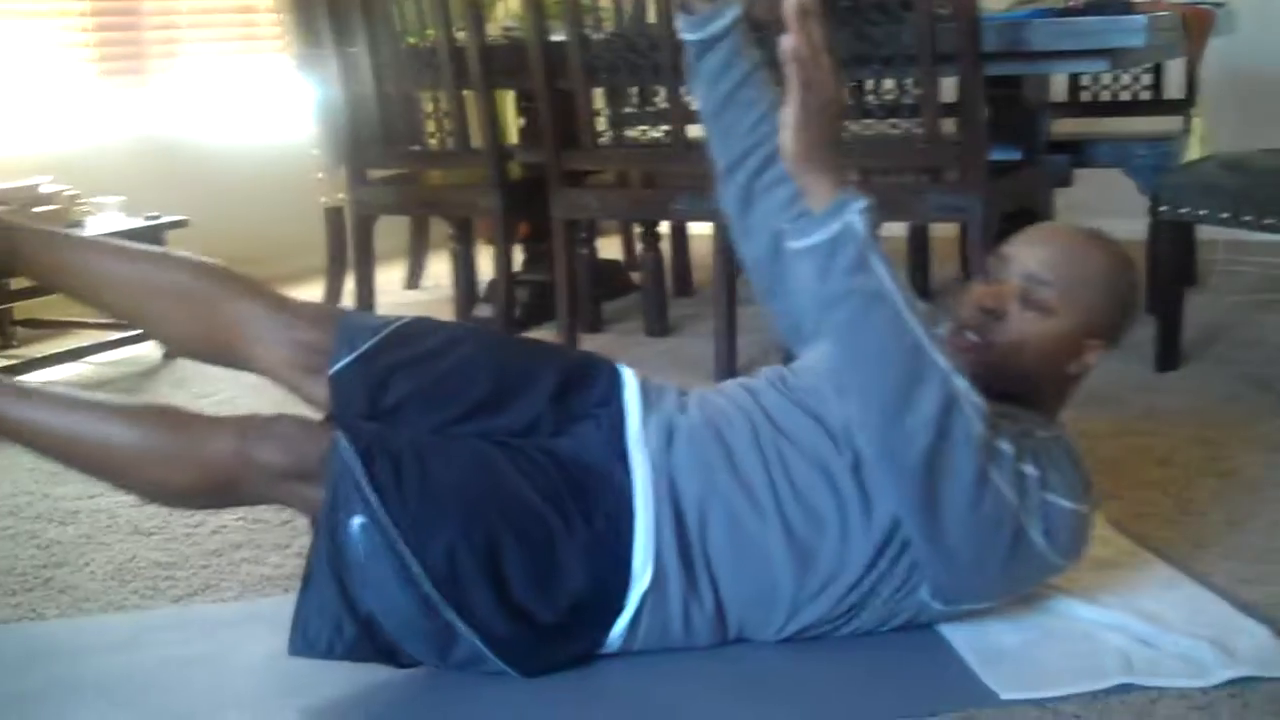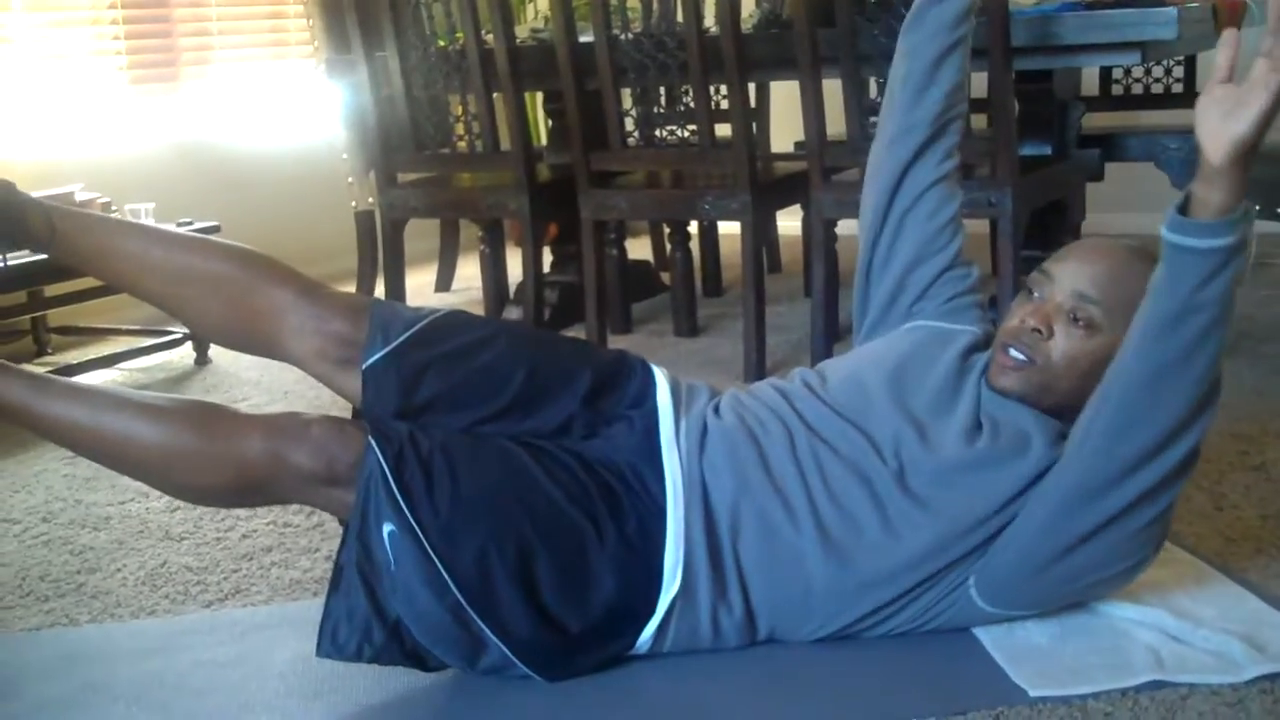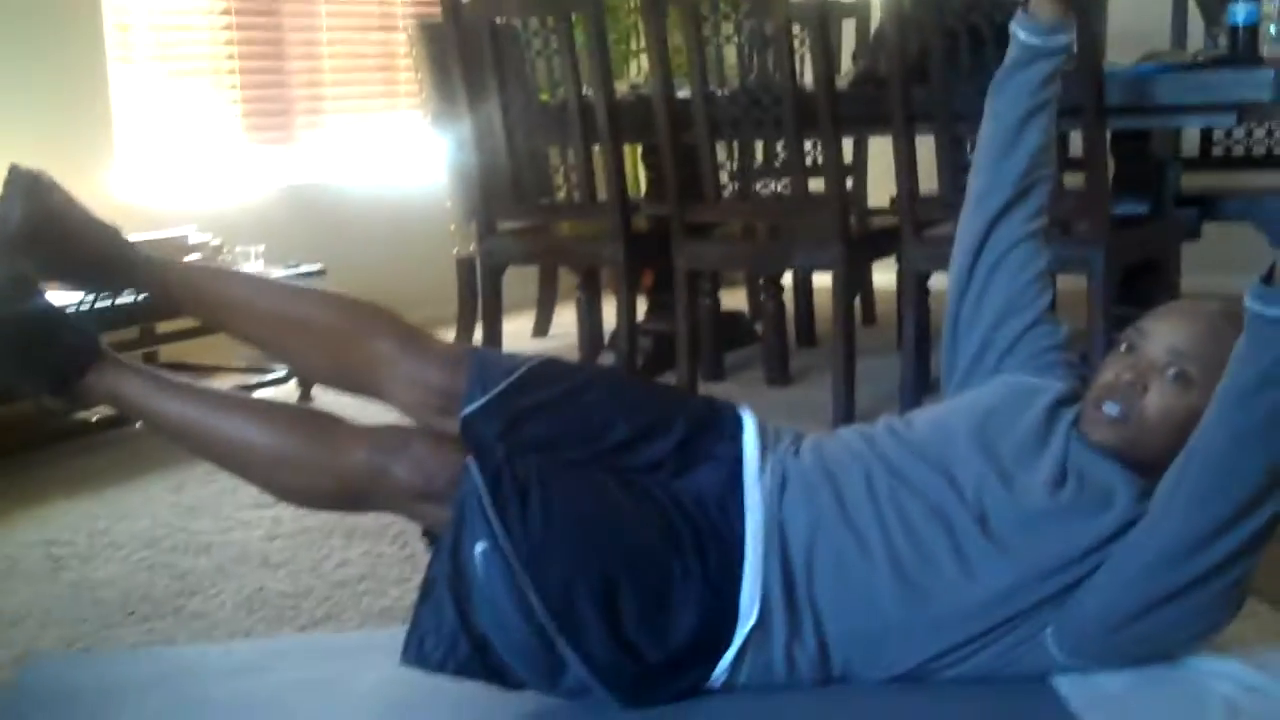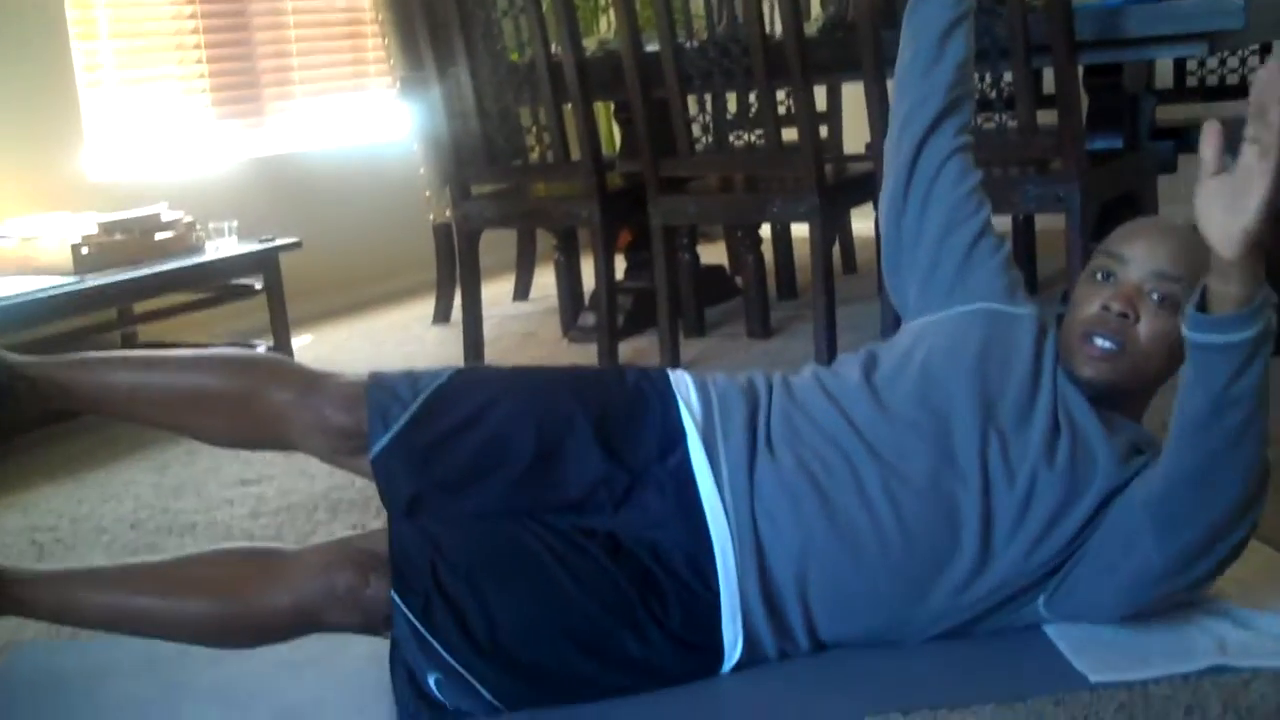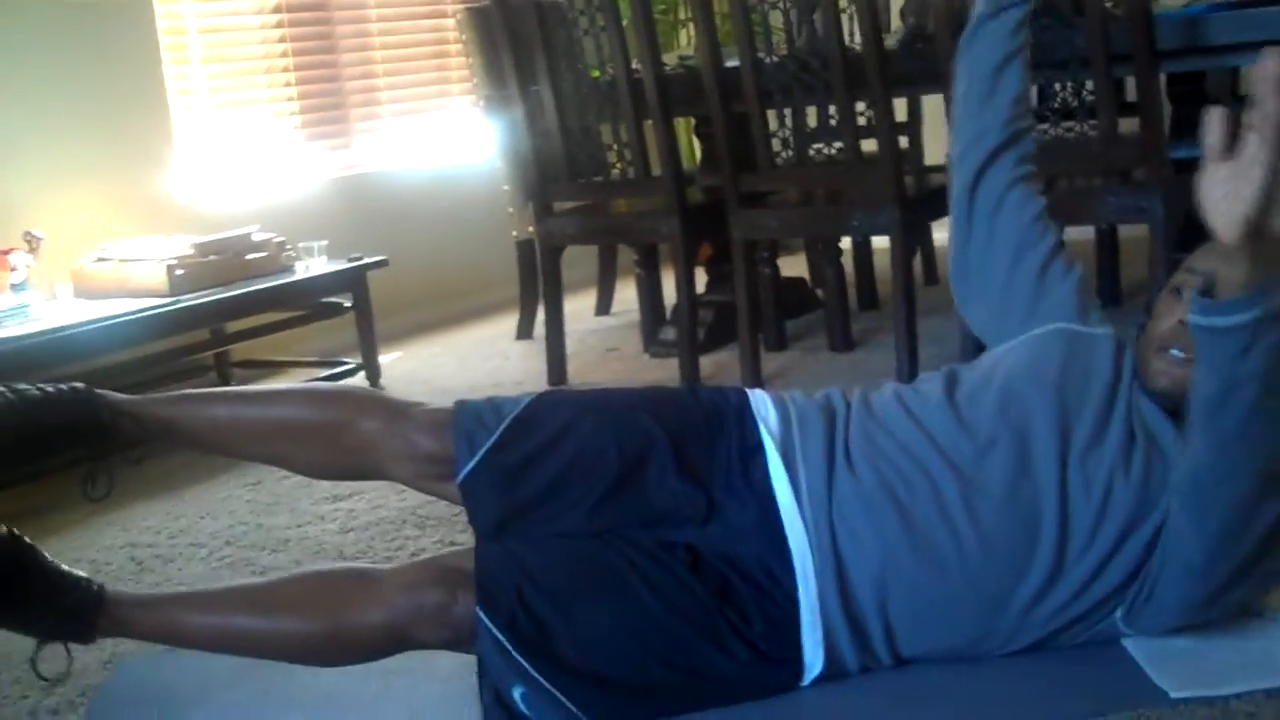
dt=1s
person 1, frame 1
left shoulder: (1030, 508)
right shoulder: (918, 353)
left elbow: (918, 438)
right elbow: (767, 212)
left wrist: (825, 187)
left hip: (614, 561)
right hip: (617, 417)
left knee: (275, 458)
right knee: (284, 335)
person 1, frame 2
left shoulder: (1073, 519)
right shoulder: (950, 330)
left elbow: (1157, 408)
right elbow: (911, 163)
left hip: (640, 561)
right hip: (650, 417)
left knee: (303, 457)
right knee: (317, 324)
person 1, frame 3
left shoulder: (1145, 573)
right shoulder: (1042, 390)
right elbow: (999, 229)
left hip: (718, 598)
right hip: (737, 463)
left knee: (406, 470)
right knee: (412, 366)
right ankle: (115, 259)
person 1, frame 4
left shoulder: (1125, 506)
right shoulder: (994, 316)
right elbow: (926, 150)
left hip: (701, 594)
right hip: (681, 429)
left knee: (337, 584)
right knee: (319, 406)
person 1, frame 5
right shoulder: (1073, 335)
right elbow: (991, 178)
left hip: (782, 603)
right hip: (760, 448)
left knee: (426, 601)
right knee: (402, 434)
right ankle: (103, 407)
